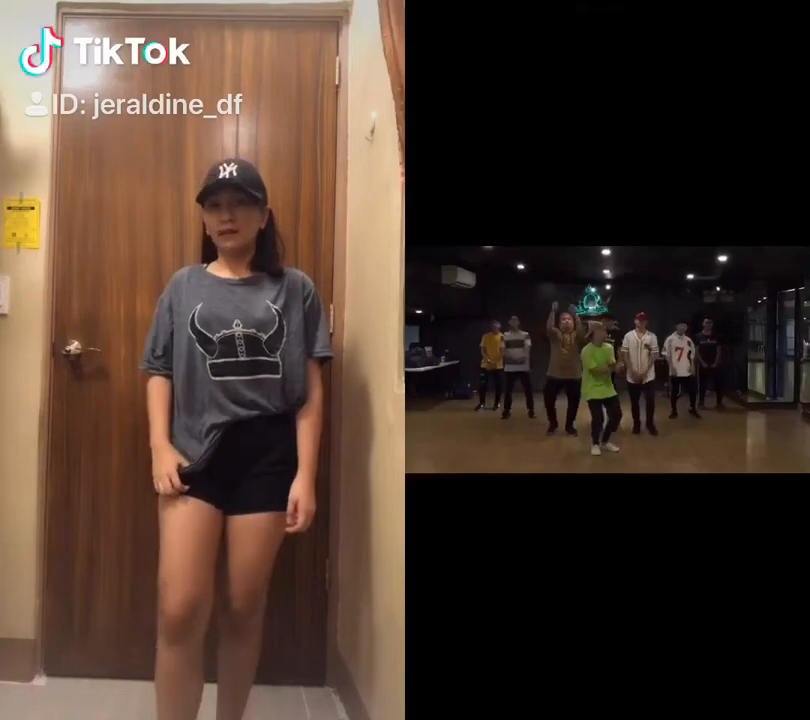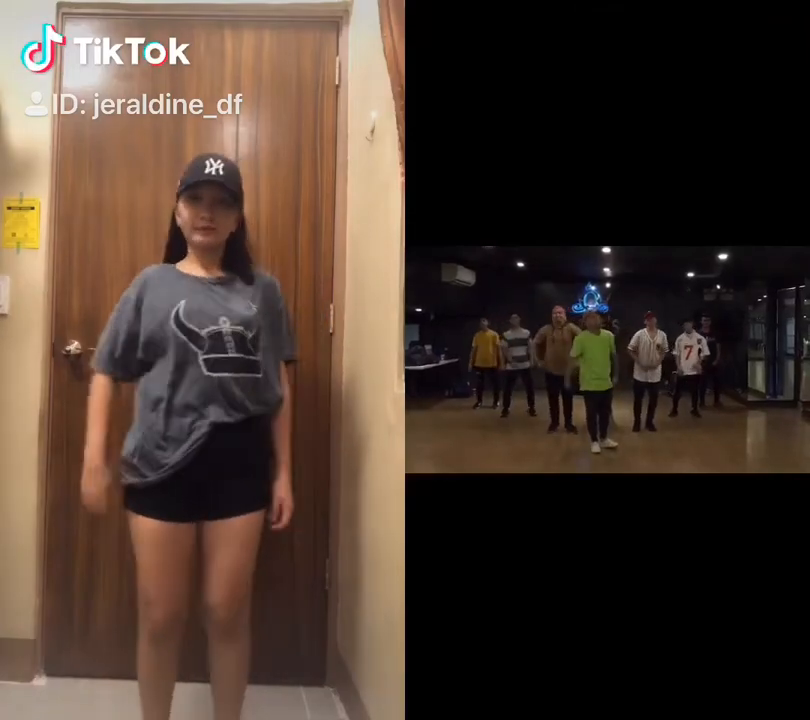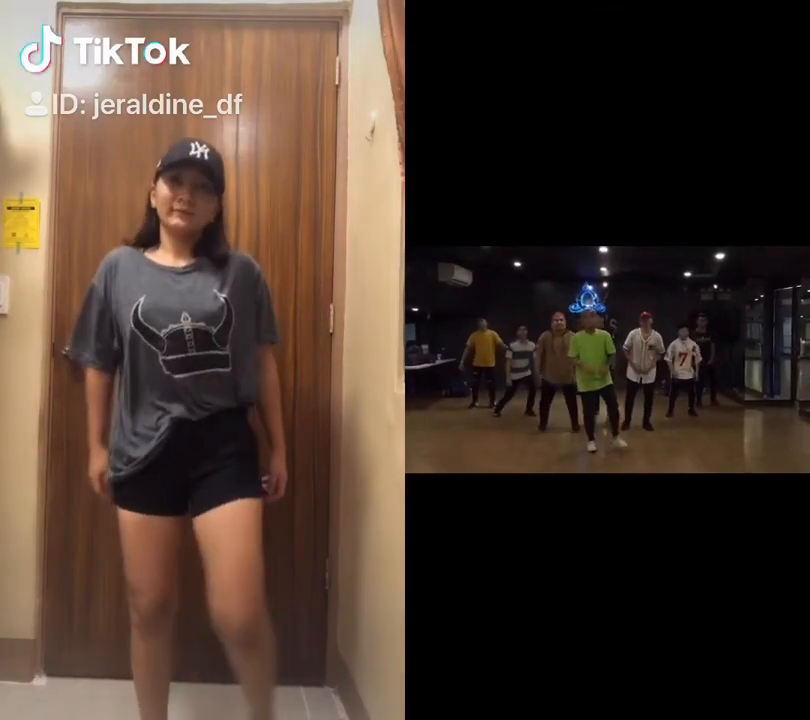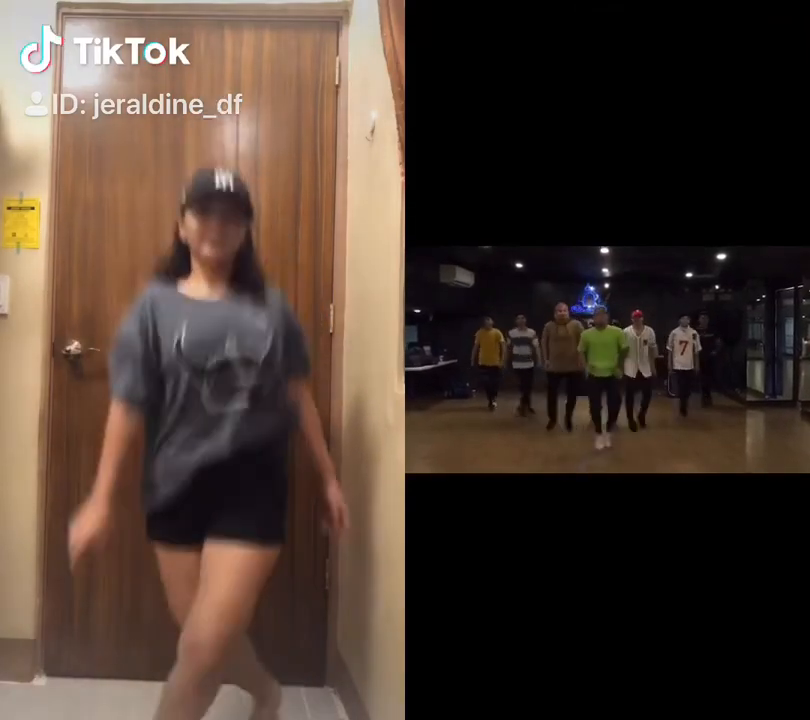
dt=0.7s
person 1, frame 1
left shoulder: (295, 289)
right shoulder: (184, 285)
left elbow: (310, 388)
right elbow: (159, 371)
left wrist: (307, 473)
right wrist: (160, 445)
left hip: (267, 458)
right hip: (195, 455)
left knee: (244, 609)
right knee: (180, 610)
person 1, frame 2
left shoulder: (262, 290)
right shoulder: (153, 284)
left elbow: (278, 386)
right elbow: (106, 371)
left wrist: (283, 472)
right wrist: (94, 455)
left hip: (239, 462)
right hip: (161, 463)
left knee: (228, 612)
right knee: (160, 617)
person 1, frame 3
left shoulder: (240, 273)
right shoulder: (118, 269)
left elbow: (263, 363)
right elbow: (98, 364)
left wrist: (278, 448)
right wrist: (97, 446)
left hip: (223, 447)
right hip: (143, 452)
left knee: (239, 614)
right knee: (150, 609)
person 1, frame 4
left shoulder: (270, 306)
right shoulder: (156, 304)
left elbow: (298, 394)
right elbow: (126, 403)
left wrist: (328, 477)
right wrist: (100, 499)
left hip: (250, 480)
right hip: (177, 484)
left knee: (206, 646)
right knee: (202, 638)
